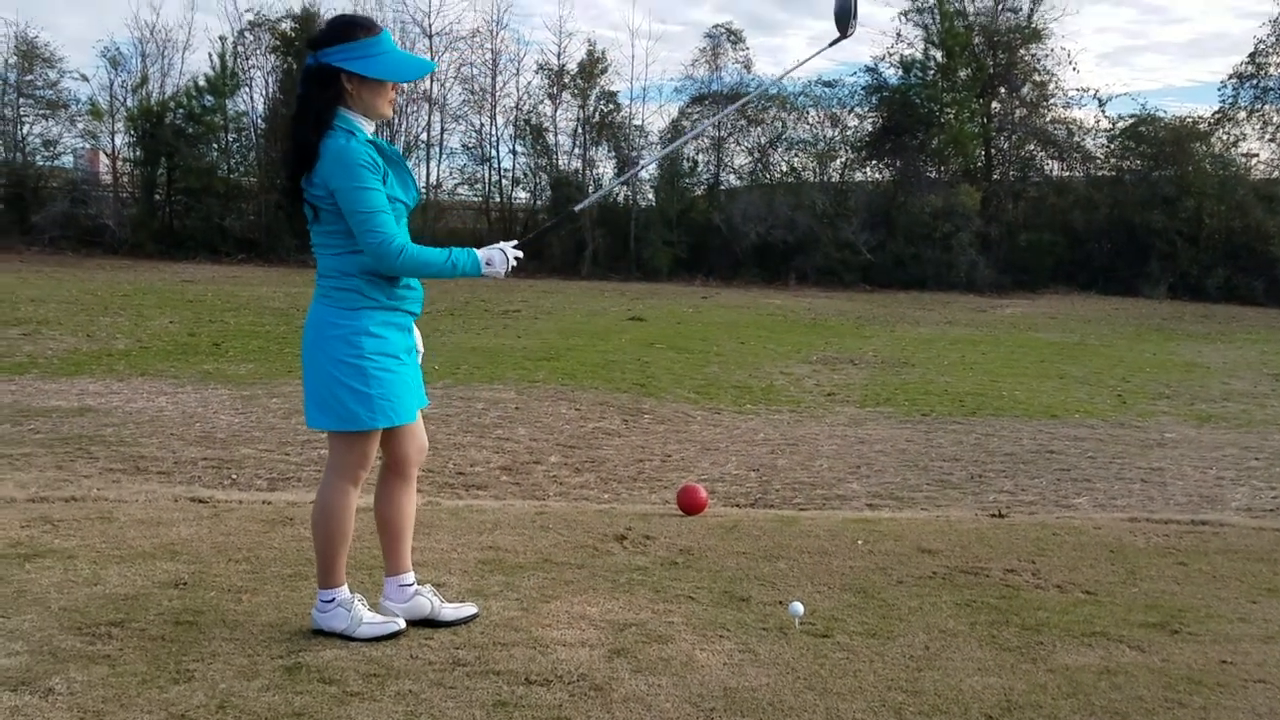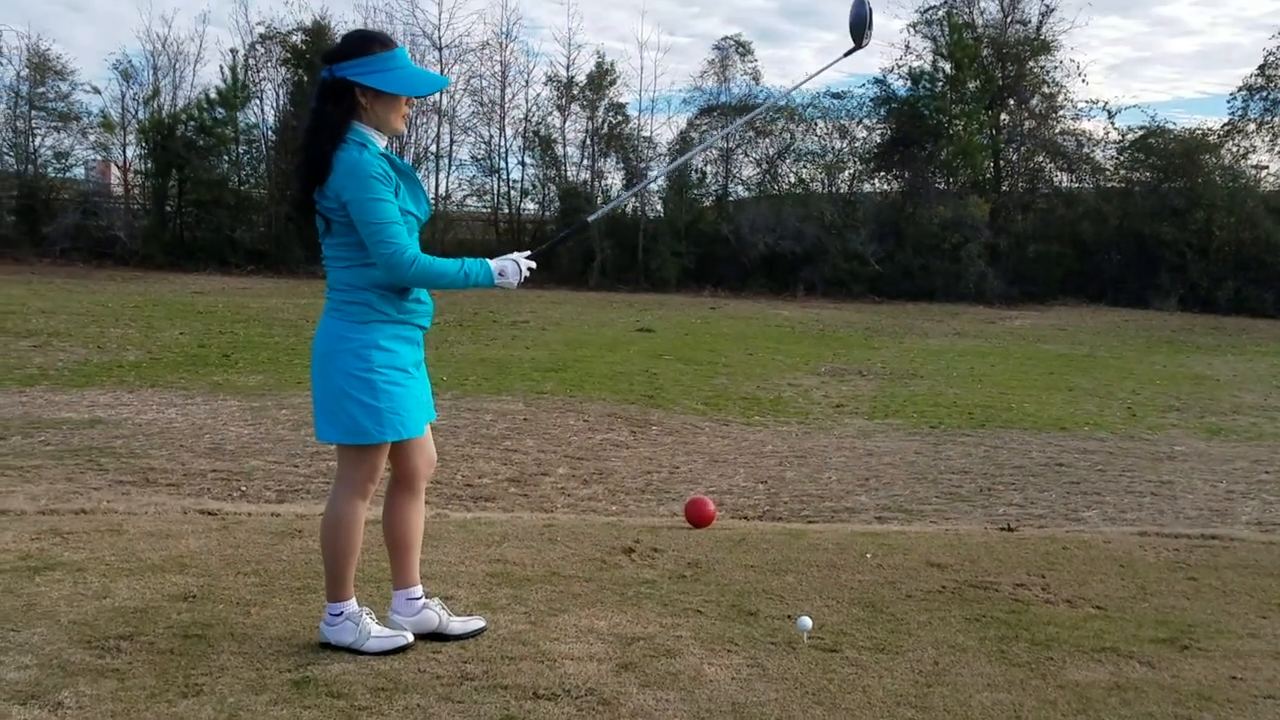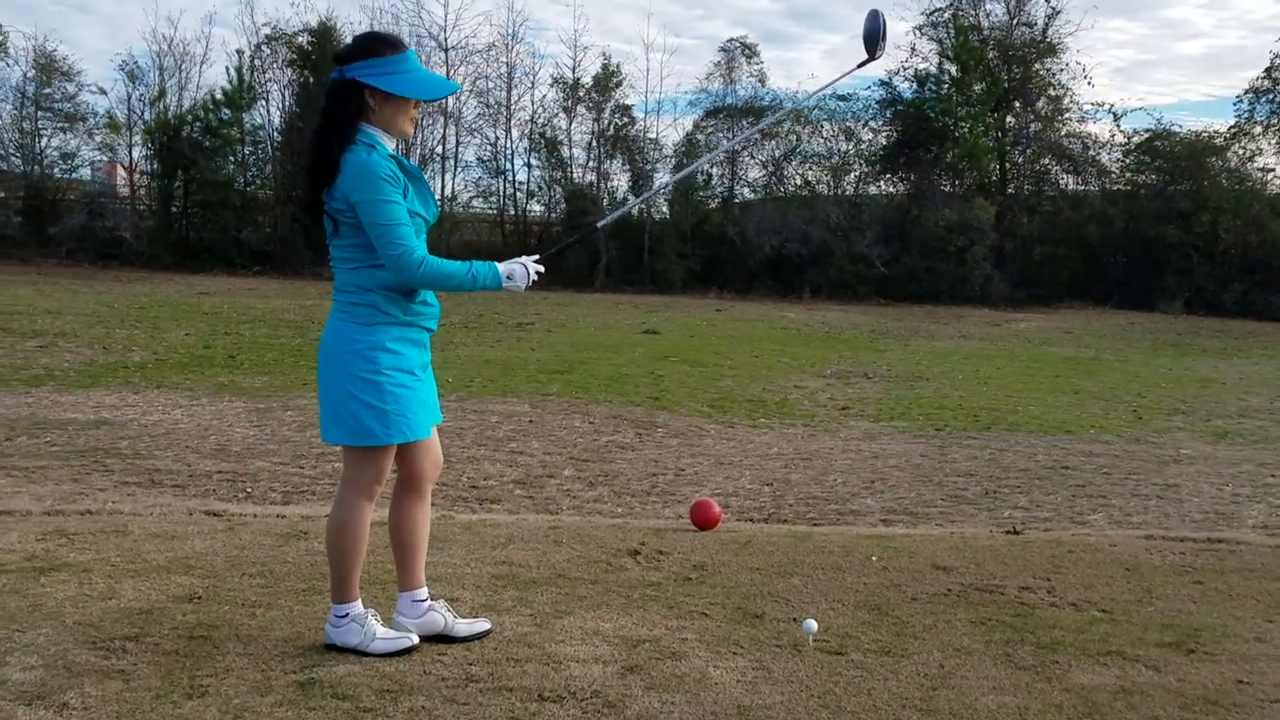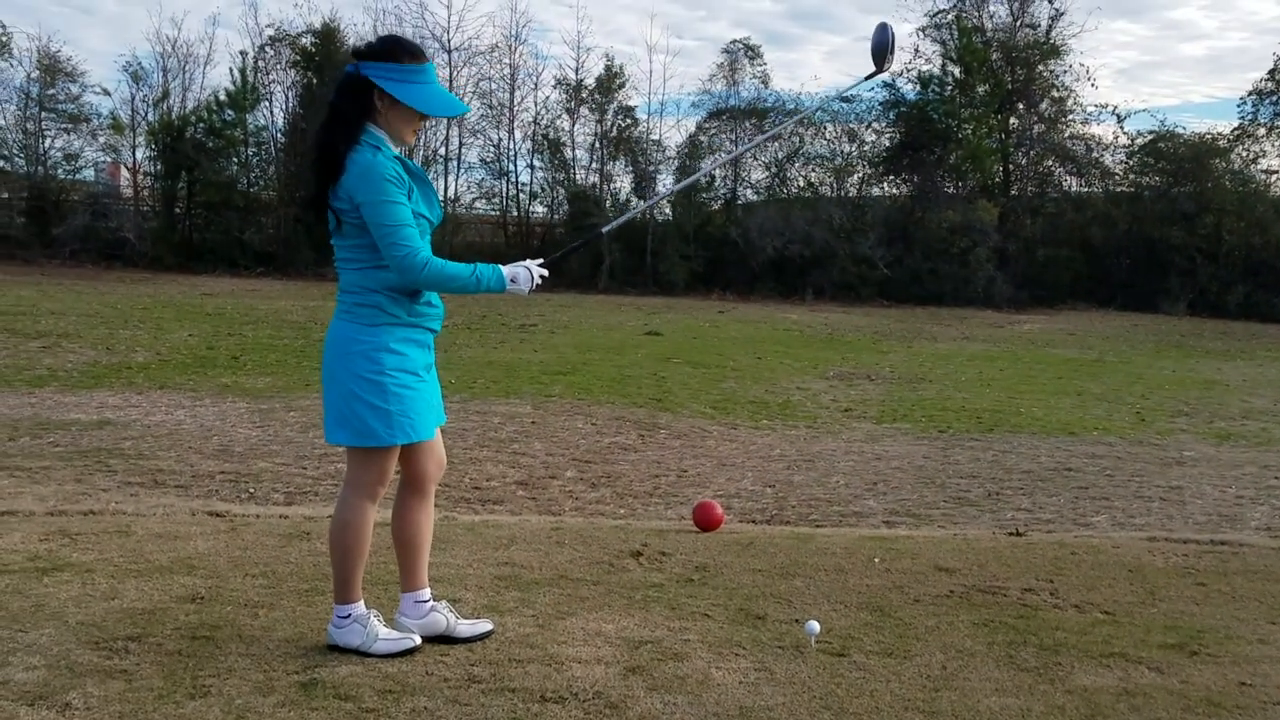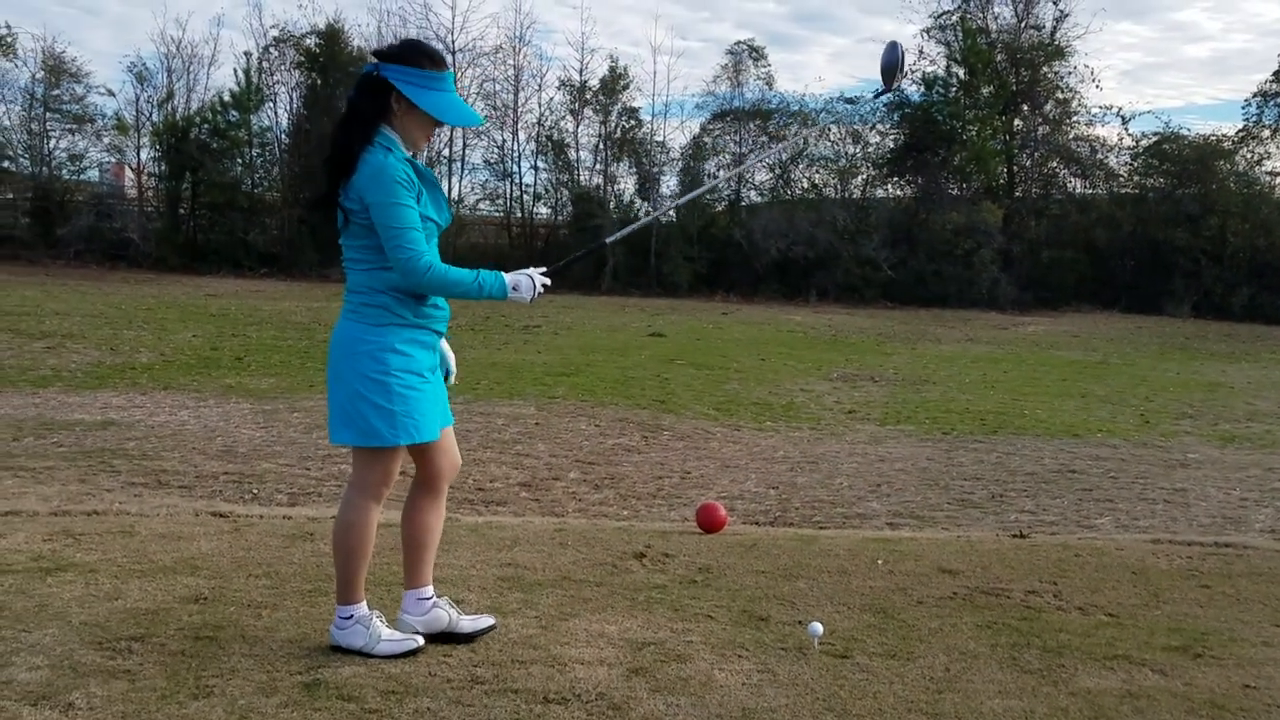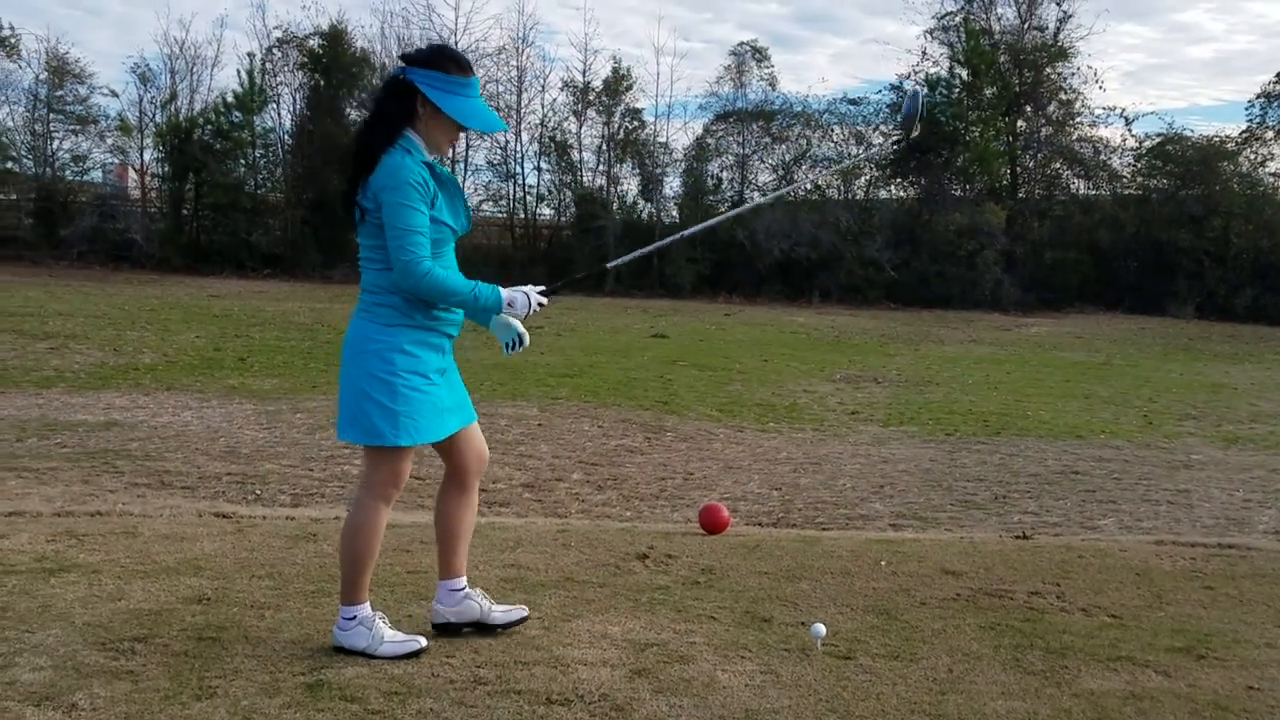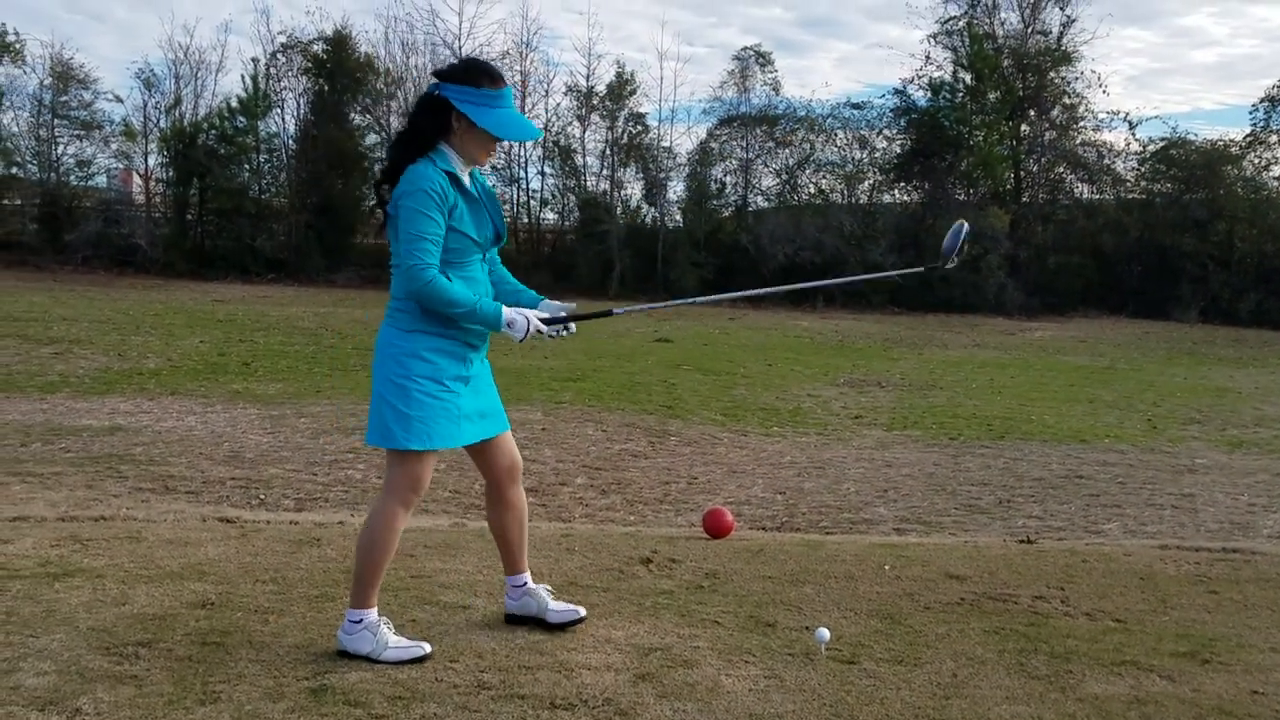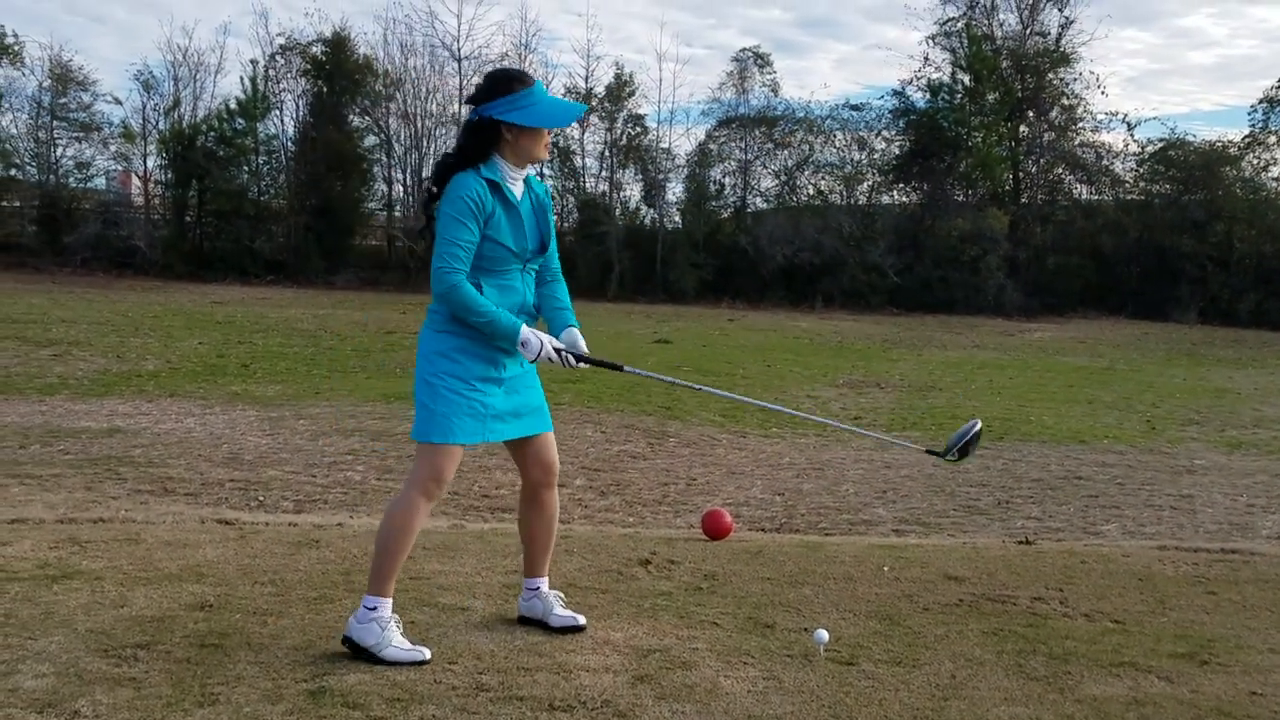
dt=0.2s
person 1, frame 1
left shoulder: (359, 144)
right shoulder: (345, 151)
right elbow: (386, 250)
left wrist: (404, 318)
right wrist: (476, 261)
left hip: (382, 326)
right hip: (358, 329)
left knee: (408, 456)
right knee: (351, 467)
left ankle: (402, 591)
right ankle: (332, 604)
person 1, frame 2
left shoulder: (370, 158)
right shoulder: (358, 164)
right elbow: (399, 262)
left wrist: (424, 318)
right wrist: (489, 271)
left hip: (392, 339)
right hip: (368, 342)
left knee: (416, 469)
right knee: (359, 480)
left ankle: (410, 605)
right ankle: (341, 617)
person 1, frame 3
left shoulder: (377, 160)
right shoulder: (367, 166)
right elbow: (407, 263)
right wrist: (497, 275)
left hip: (399, 342)
right hip: (375, 345)
left knee: (422, 472)
right knee: (365, 482)
left ankle: (416, 607)
right ankle: (346, 618)
person 1, frame 4
left shoulder: (380, 161)
right shoulder: (373, 167)
right elbow: (411, 264)
right wrist: (501, 277)
left hip: (401, 343)
right hip: (378, 346)
left knee: (425, 473)
right knee: (368, 483)
left ankle: (418, 607)
right ankle: (348, 618)
person 1, frame 5
left shoulder: (394, 165)
right shoulder: (384, 169)
right elbow: (414, 268)
left wrist: (437, 335)
right wrist: (502, 285)
left hip: (410, 346)
right hip: (384, 347)
left knee: (439, 469)
right knee: (373, 483)
left ankle: (419, 606)
right ankle: (350, 619)
person 1, frame 6
left shoulder: (424, 169)
right shoulder: (401, 171)
right elbow: (414, 273)
left wrist: (493, 314)
right wrist: (497, 300)
left hip: (428, 348)
right hip: (396, 348)
left knee: (470, 464)
right knee: (384, 483)
left ankle: (454, 598)
right ankle: (354, 619)
person 1, frame 7
left shoulder: (471, 185)
right shoulder: (425, 182)
left elbow: (486, 267)
right elbow: (421, 279)
left wrist: (538, 304)
right wrist: (501, 317)
left hip: (463, 357)
right hip: (422, 354)
left knee: (506, 471)
right knee: (404, 488)
left ankle: (522, 591)
right ankle: (360, 623)
person 1, frame 8
left shoulder: (537, 193)
right shoulder: (469, 189)
left elbow: (549, 274)
right elbow: (449, 284)
left wrist: (565, 327)
right wrist: (518, 331)
left hip: (514, 361)
right hip: (458, 356)
left knee: (543, 472)
right knee: (430, 481)
left ankle: (535, 593)
right ankle: (373, 616)
